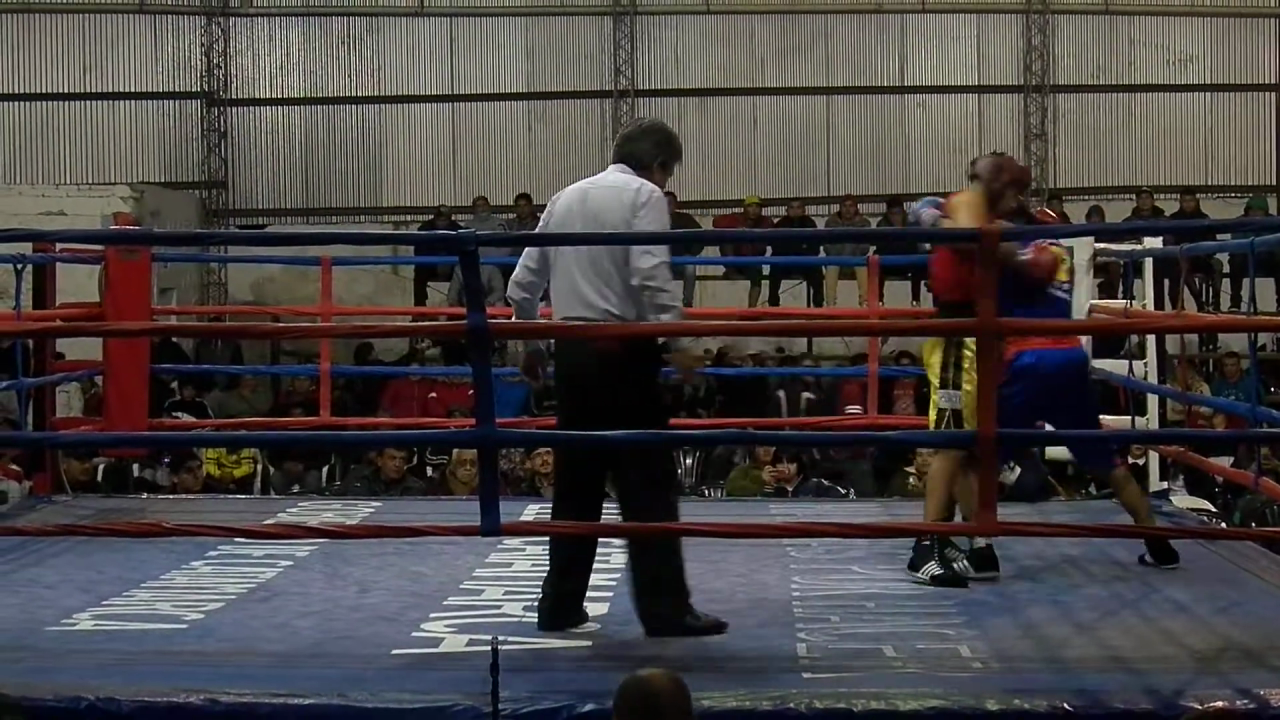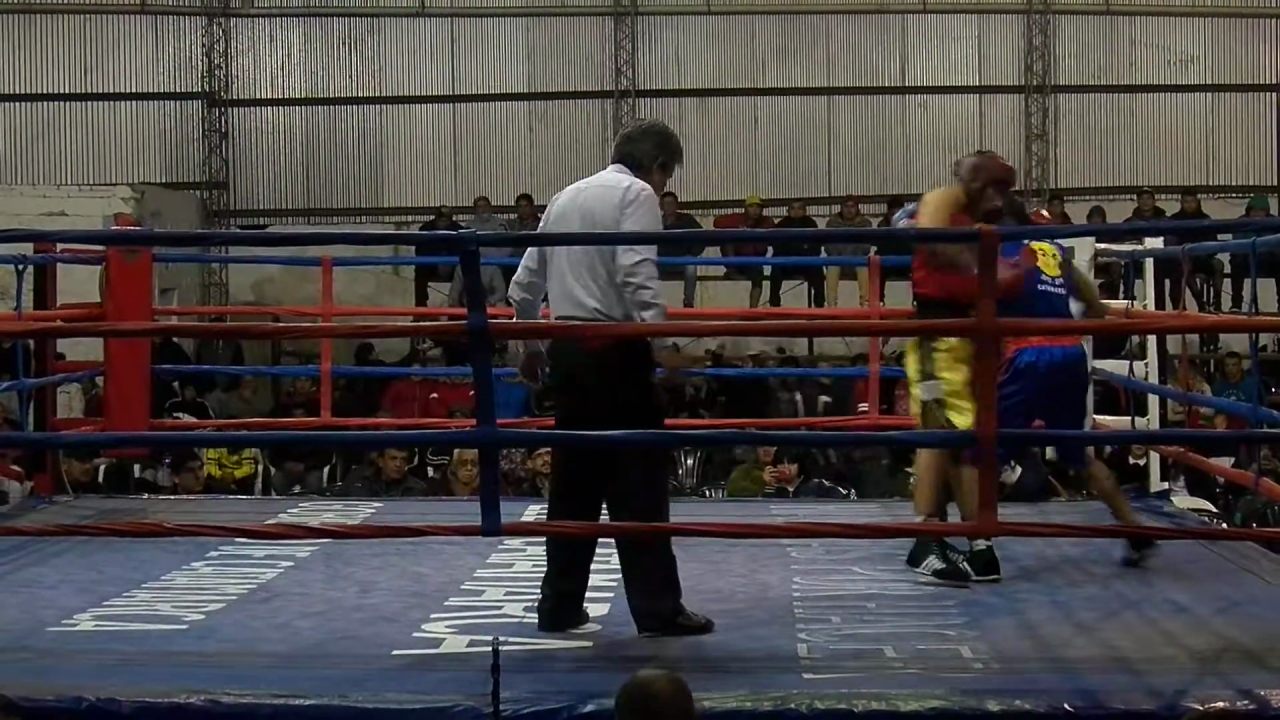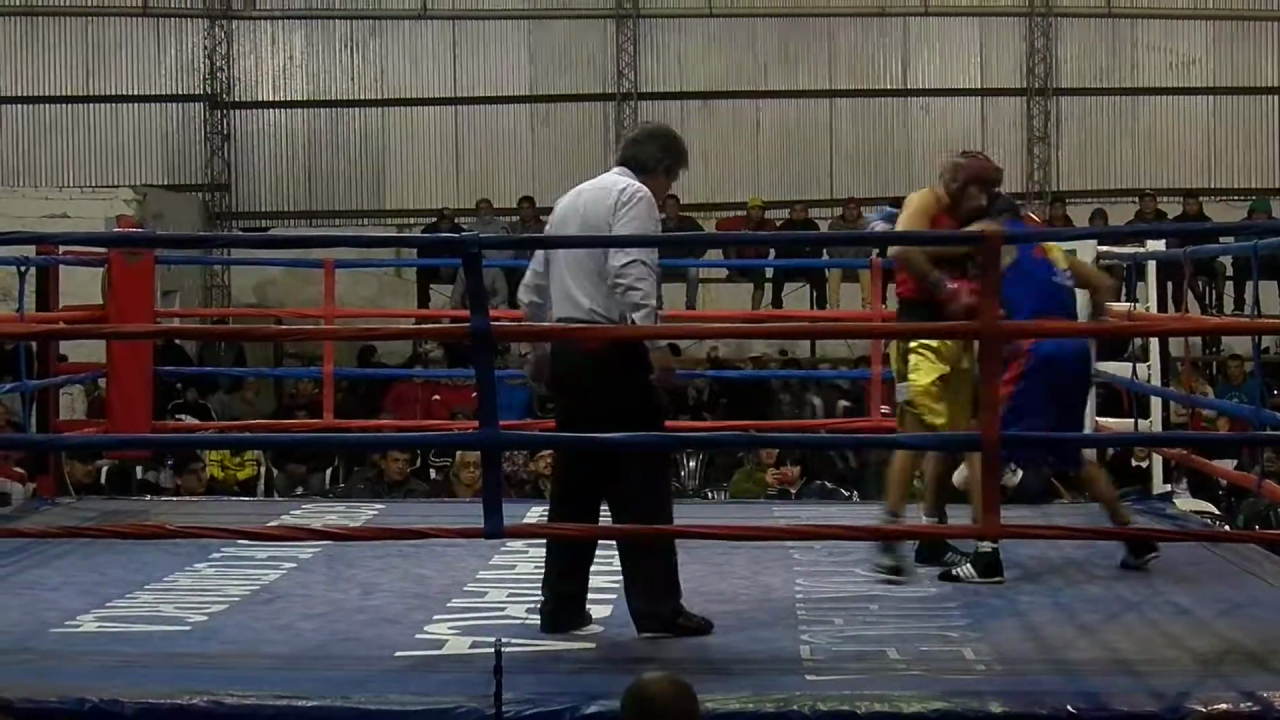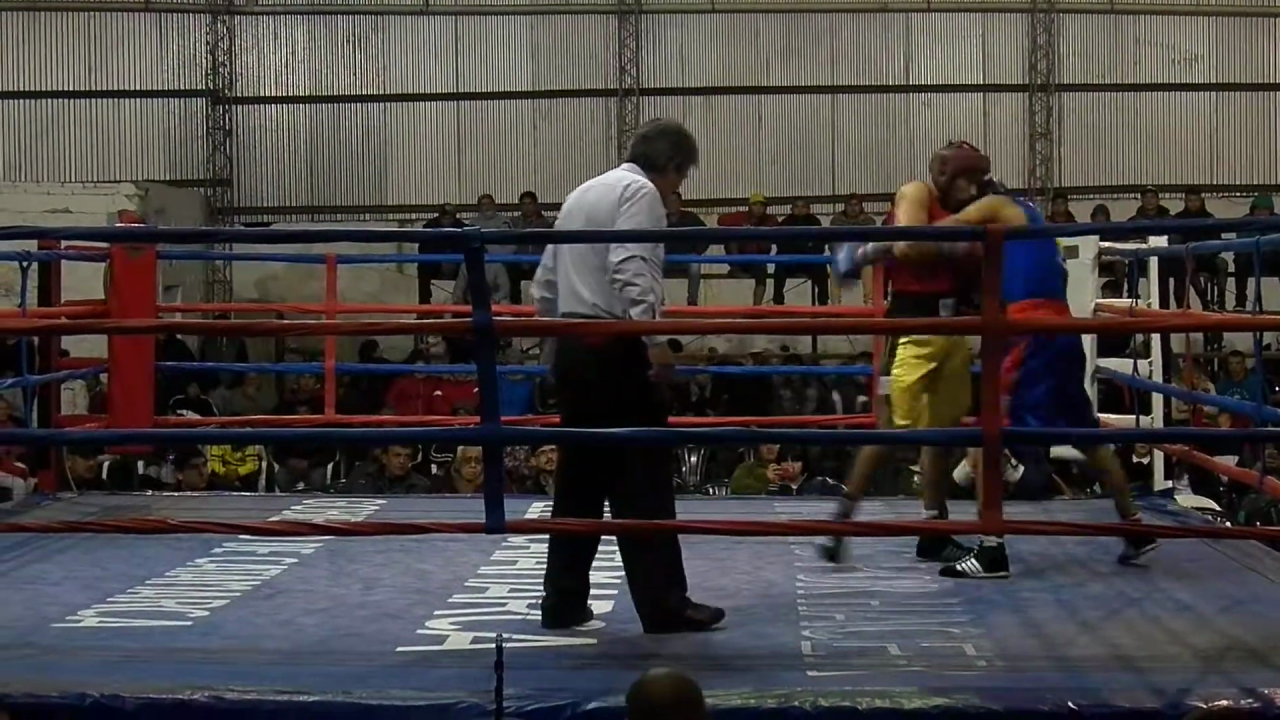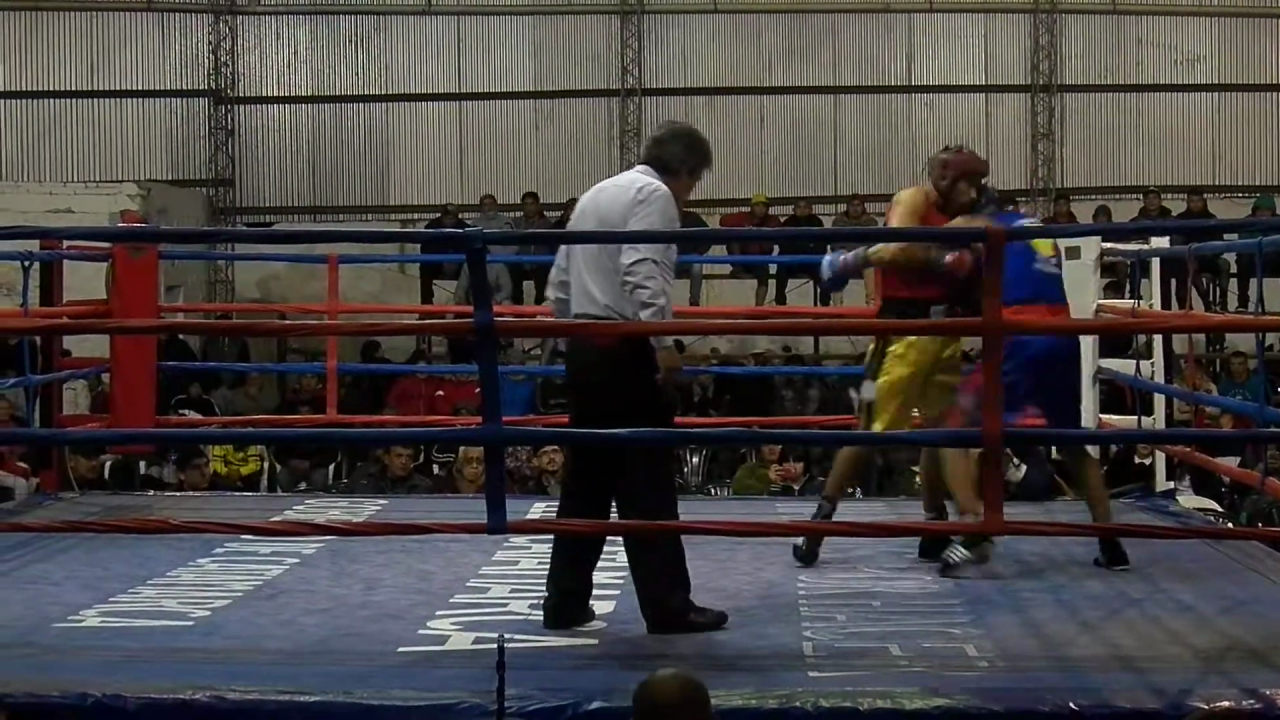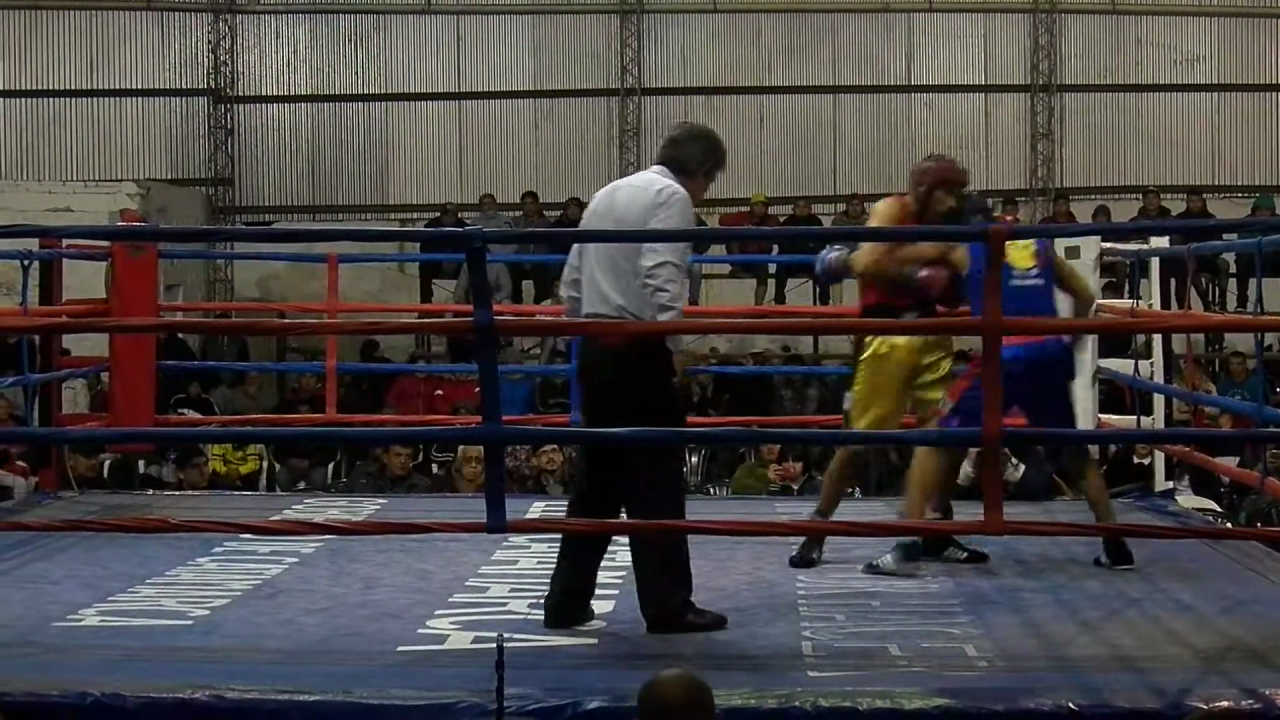
dt=0.1s
person 1, frame 1
left shoulder: (564, 198)
right shoulder: (644, 195)
left elbow: (522, 285)
right elbow: (650, 275)
left wrist: (530, 345)
right wrist: (678, 340)
left hip: (572, 350)
right hip: (621, 349)
left knee: (576, 482)
right knee: (648, 482)
left ankle: (560, 603)
right ankle: (665, 608)
person 1, frame 2
left shoulder: (565, 197)
right shoulder: (636, 193)
left elbow: (524, 285)
right elbow: (636, 273)
left wrist: (531, 346)
right wrist: (660, 340)
left hip: (567, 348)
right hip: (613, 348)
left knee: (574, 481)
right knee: (638, 482)
left ankle: (560, 604)
right ankle: (657, 607)
person 1, frame 3
left shoulder: (571, 198)
right shoulder: (634, 195)
left elbow: (533, 289)
right elbow: (628, 274)
left wrist: (540, 349)
right wrist: (653, 342)
left hip: (568, 350)
right hip: (611, 350)
left knee: (576, 482)
right knee: (639, 483)
left ankle: (561, 605)
right ankle: (657, 608)
person 1, frame 4
left shoulder: (580, 193)
right shoulder: (640, 192)
left elbow: (544, 285)
right elbow: (629, 270)
left wrist: (555, 342)
right wrist: (653, 338)
left hip: (574, 345)
right hip: (615, 346)
left knee: (580, 477)
right knee: (642, 478)
left ankle: (563, 601)
right ankle: (663, 604)
person 1, frame 5
left shoulder: (594, 194)
right shoulder: (653, 194)
left elbow: (559, 284)
right elbow: (640, 272)
right wrist: (660, 341)
left hip: (585, 346)
right hip: (624, 348)
left knee: (587, 478)
right knee: (648, 480)
left ankle: (566, 600)
right ankle: (667, 606)
person 1, frame 6
left shoulder: (607, 193)
right shoulder: (671, 196)
left elbow: (572, 281)
right elbow: (659, 275)
right wrist: (676, 344)
left hip: (597, 346)
right hip: (638, 348)
left knee: (598, 477)
right knee: (655, 479)
left ankle: (568, 598)
right ankle: (667, 606)
person 2, frame 1
left shoulder: (968, 215)
right shoulder: (971, 202)
right elbow: (970, 233)
left hip: (970, 337)
right hip: (955, 338)
left knee: (964, 441)
right knee: (951, 442)
left ankle: (937, 540)
right ankle: (927, 549)
person 2, frame 2
left shoulder: (969, 219)
right shoulder: (946, 200)
right elbow: (926, 235)
right wrist: (979, 268)
left hip: (964, 333)
right hip: (938, 334)
left knee: (963, 437)
right knee: (939, 435)
left ankle: (933, 536)
right ankle: (925, 541)
person 2, frame 3
left shoulder: (967, 223)
right shoulder: (926, 200)
right elbow: (903, 249)
right wrist: (946, 287)
left hip: (956, 333)
right hip: (921, 332)
left knee: (944, 435)
right knee: (915, 430)
left ankle: (932, 535)
right ankle: (890, 536)
person 2, frame 4
left shoulder: (958, 216)
right shoulder: (917, 193)
right elbow: (909, 244)
left hip: (954, 328)
right hip: (912, 327)
left knee: (943, 431)
right knee: (894, 428)
left ankle: (936, 532)
right ankle: (843, 517)
person 2, frame 5
left shoulder: (957, 220)
right shoulder: (912, 200)
left elbow: (964, 287)
right elbow: (895, 251)
right wrist: (947, 260)
left hip: (944, 334)
right hip: (902, 332)
right knee: (870, 435)
left ankle: (934, 532)
right ankle: (819, 520)
person 2, frame 6
left shoulder: (943, 229)
right shoulder: (891, 211)
left elbow: (954, 292)
right elbow: (868, 264)
right wrist: (919, 276)
left hip: (931, 337)
right hip: (886, 336)
right knee: (859, 440)
left ankle: (937, 532)
right ankle: (817, 529)
person 3, frame 1
right shoulder: (1057, 248)
left hip: (1030, 360)
right hip: (1071, 357)
right knee: (1102, 458)
left ankle: (980, 551)
right ankle: (1158, 545)
person 3, frame 2
right shoulder: (1053, 246)
right elbow: (1095, 302)
left hip: (1031, 358)
right hip: (1070, 355)
right knee: (1075, 456)
right ankle: (1136, 536)
person 3, frame 3
right shoulder: (1046, 241)
right elbow: (1104, 286)
left hip: (1038, 350)
right hip: (1075, 350)
right knee: (1068, 455)
left ankle: (986, 558)
right ankle: (1138, 540)
person 3, frame 4
left shoulder: (996, 205)
right shoulder: (1027, 218)
left elbow: (931, 241)
left hip: (1035, 332)
right hip: (1061, 331)
right knee: (1086, 435)
left ankle: (991, 552)
right ankle: (1135, 527)
person 3, frame 5
right shoulder: (1037, 228)
left hip: (1022, 340)
right hip: (1064, 340)
left knee: (958, 431)
right knee: (1072, 444)
left ankle: (974, 536)
right ankle: (1110, 545)
person 3, frame 6
right shoulder: (1039, 242)
right elbow: (1084, 295)
right wrist: (1072, 341)
left hip: (1005, 352)
right hip: (1049, 350)
left knee: (937, 442)
right knee: (1072, 454)
left ankle: (910, 547)
right ankle: (1115, 546)
